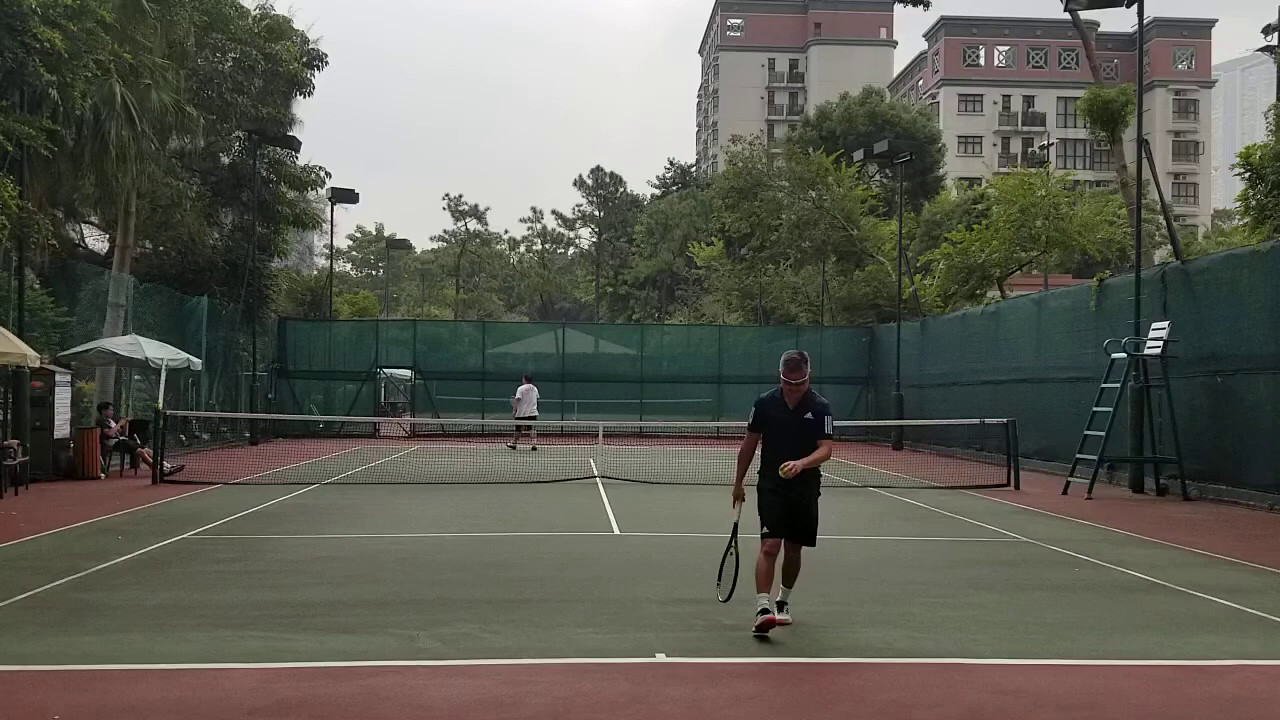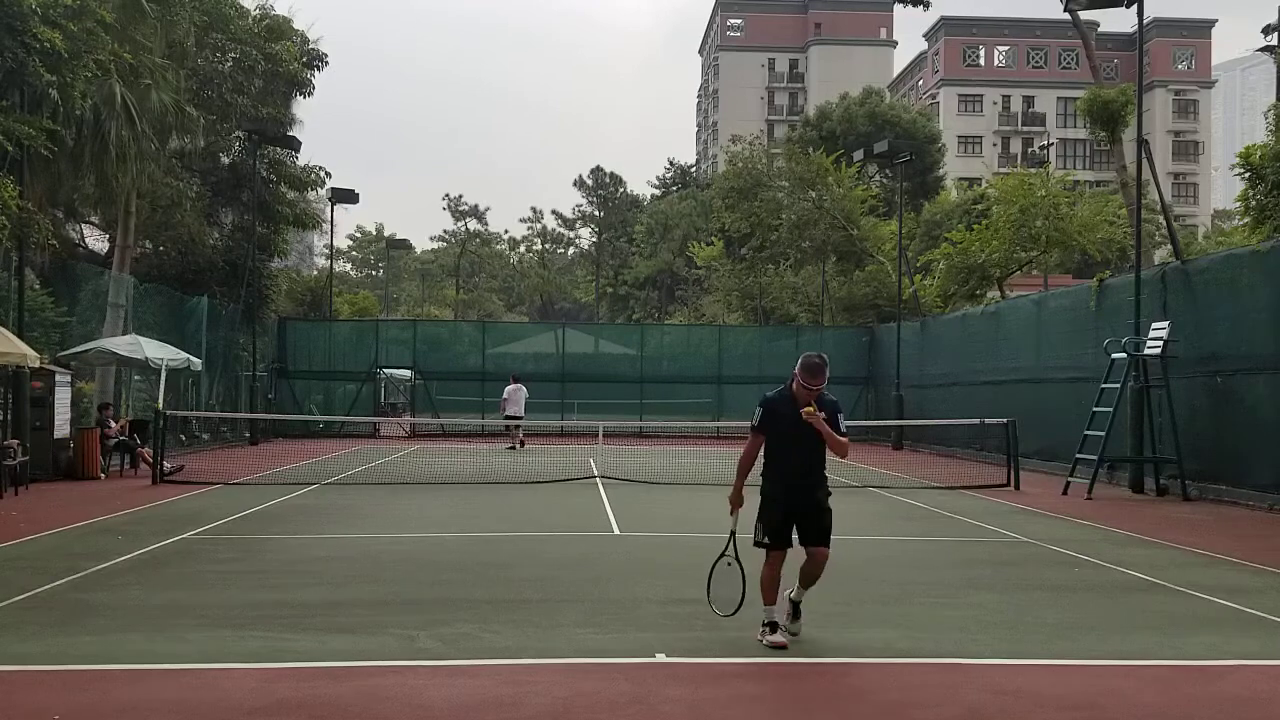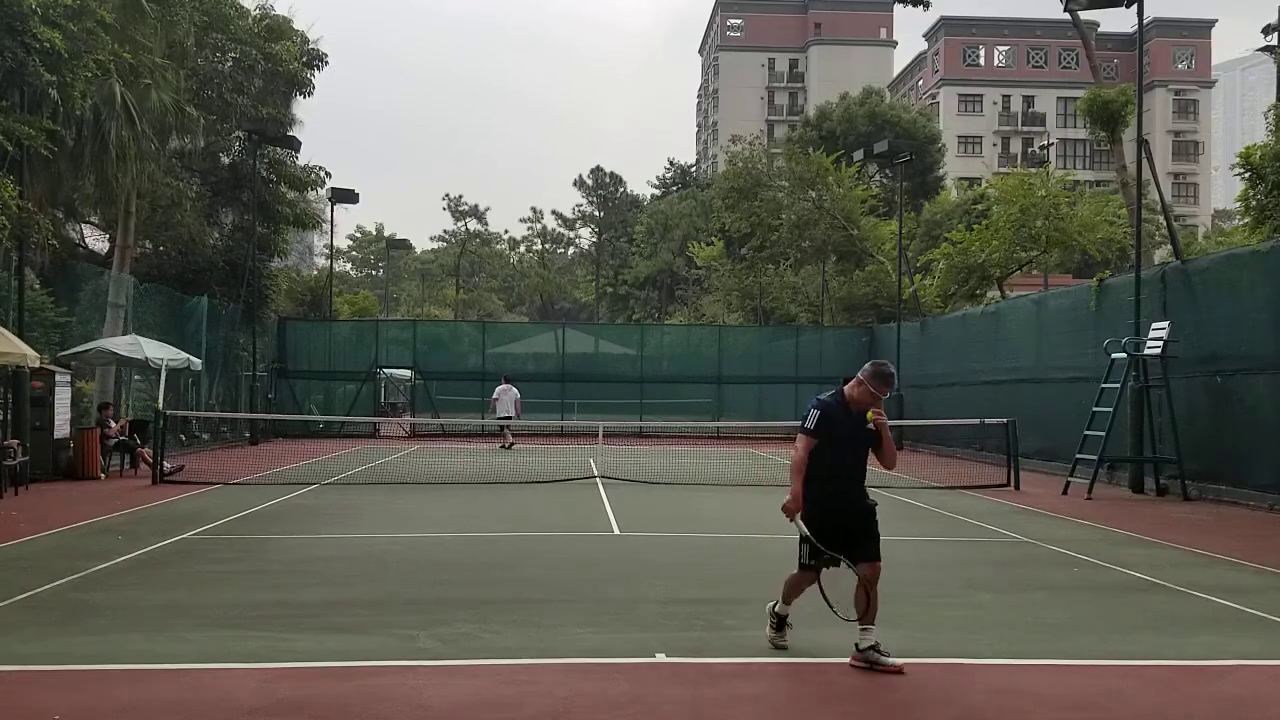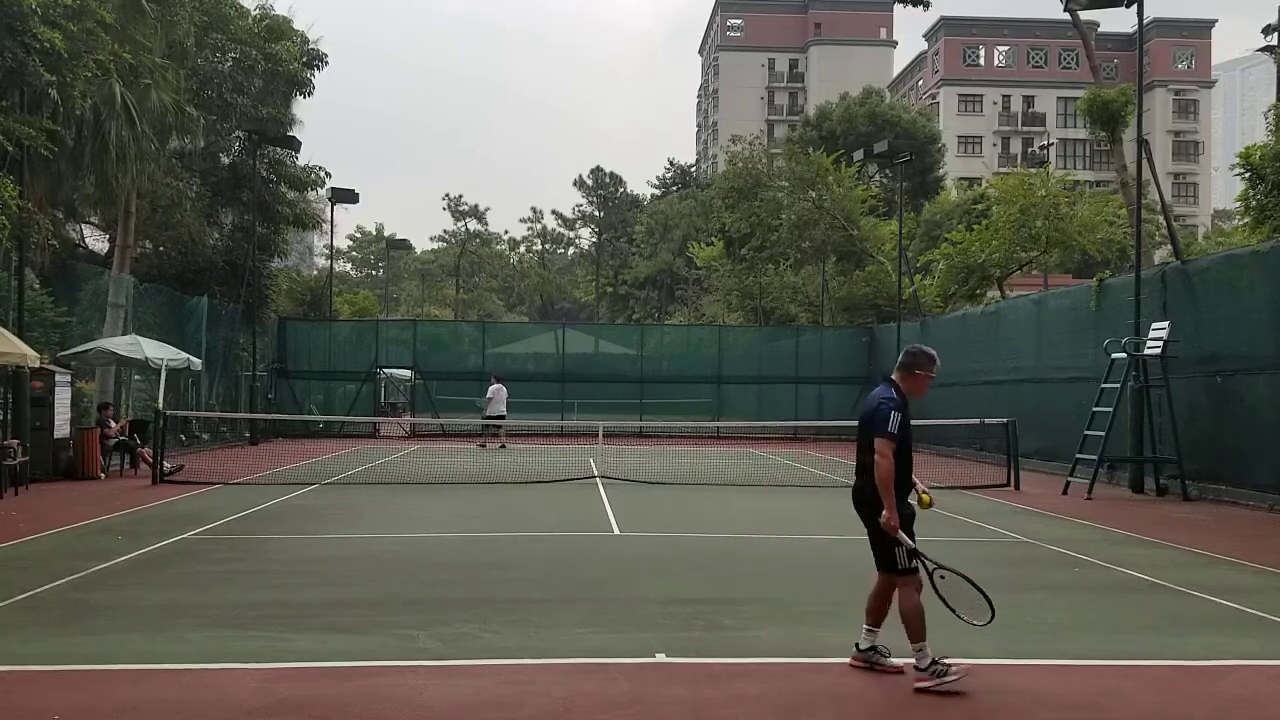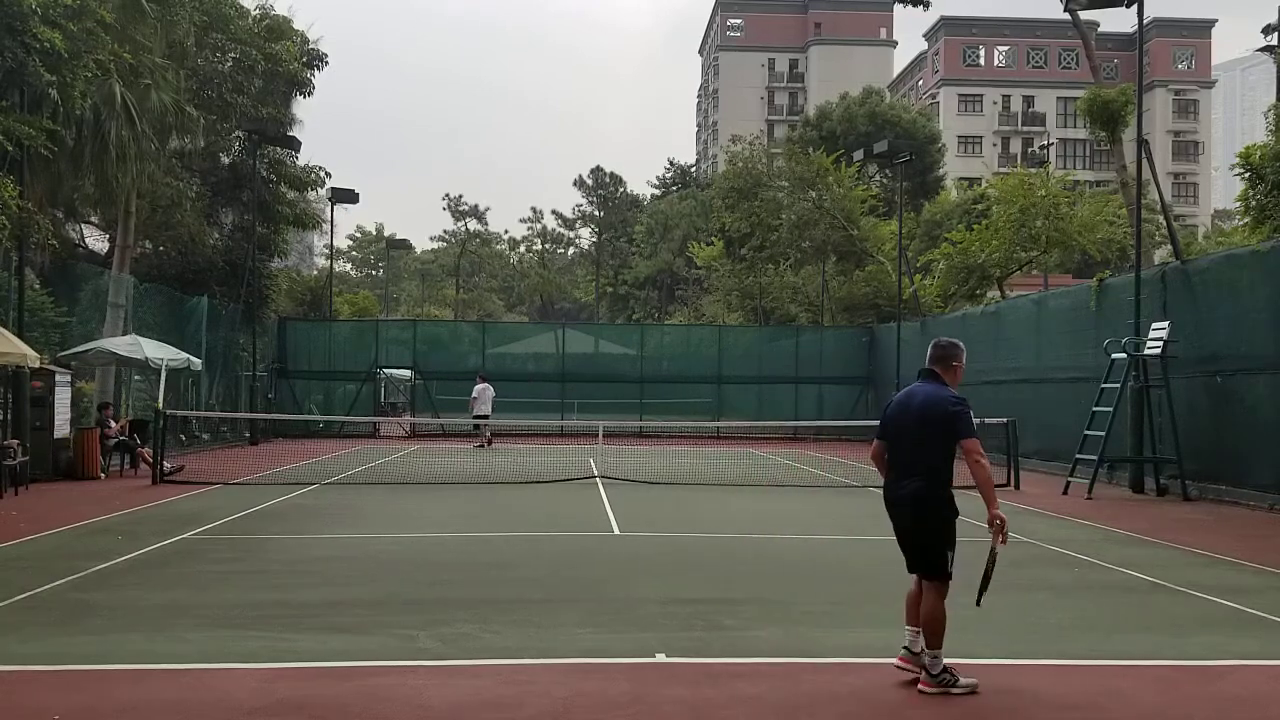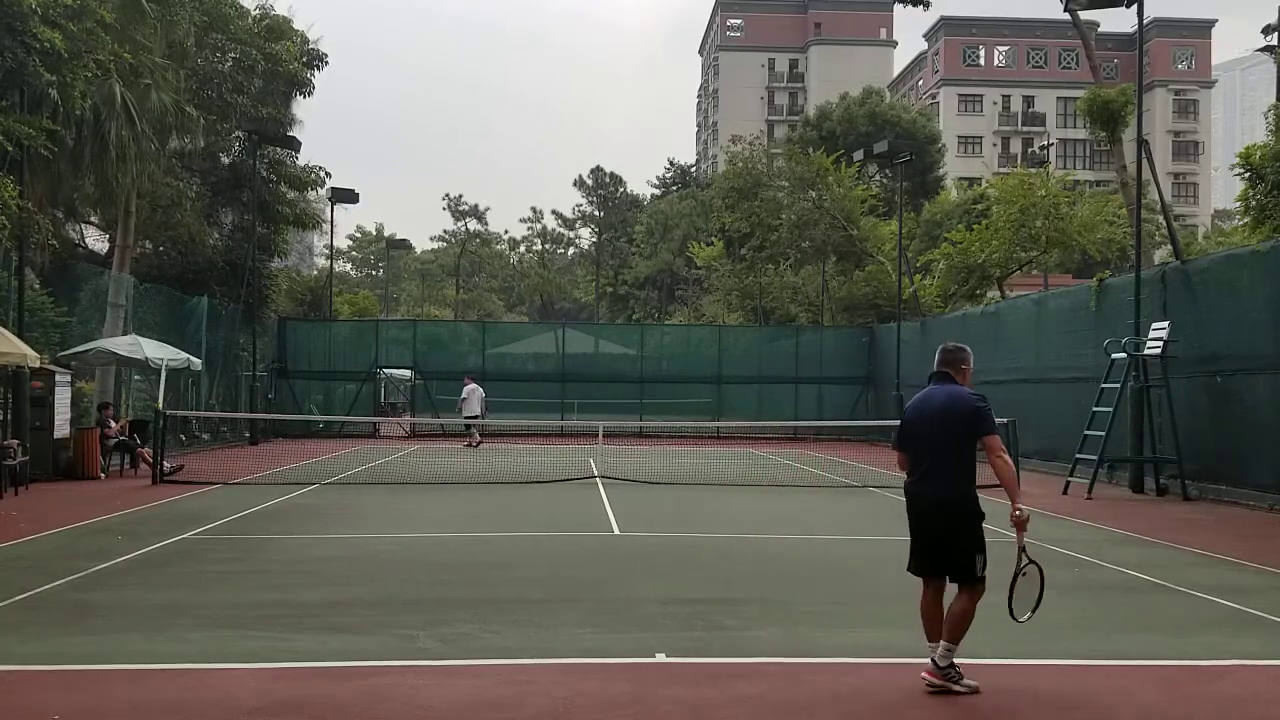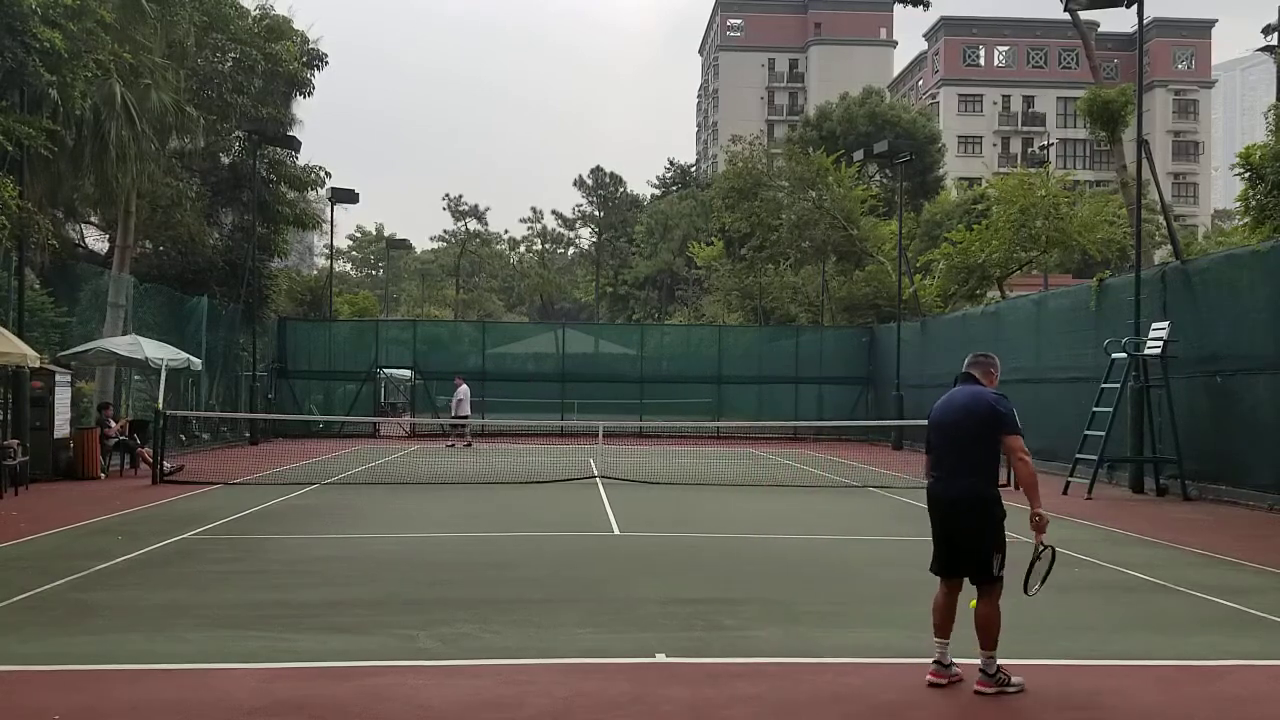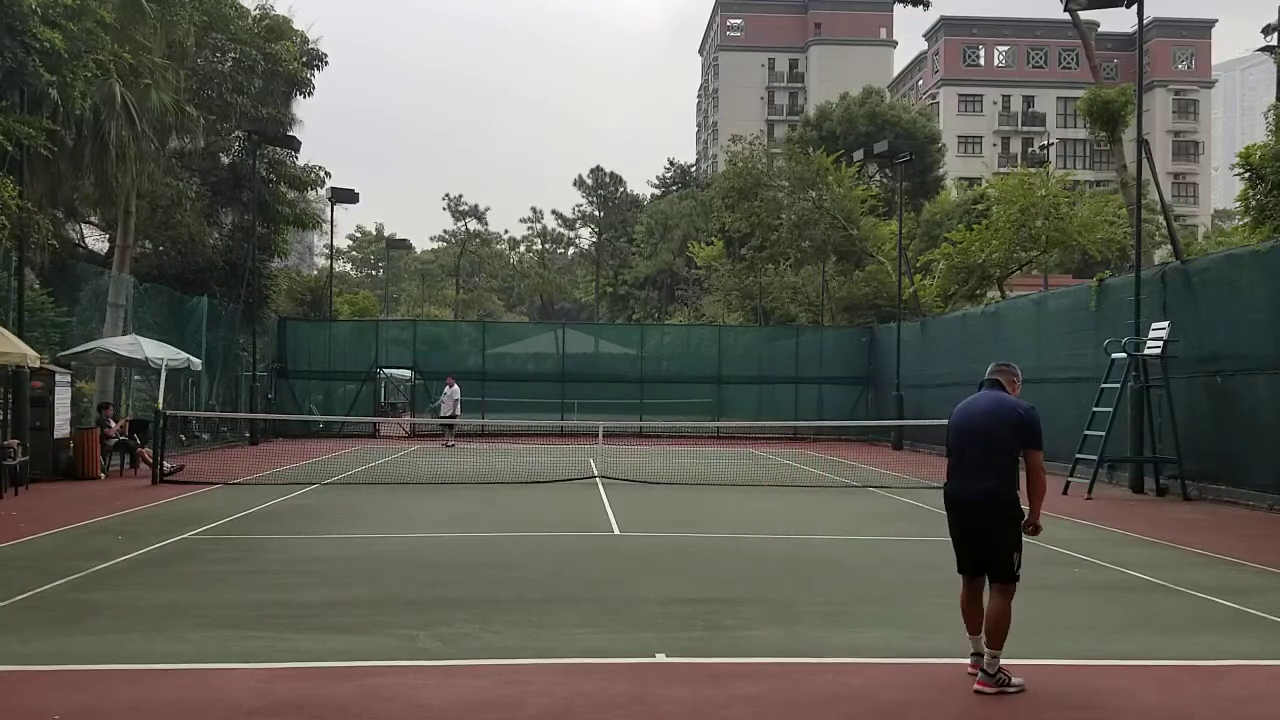
dt=0.4s
person 1, frame 1
left shoulder: (820, 407)
right shoulder: (765, 403)
left elbow: (826, 449)
right elbow: (749, 444)
left wrist: (800, 464)
right wrist: (739, 482)
left hip: (805, 490)
right hip: (771, 487)
left knee: (793, 548)
right knee: (770, 546)
left ankle: (783, 601)
right ankle: (763, 611)
person 1, frame 2
left shoulder: (829, 406)
right shoulder: (771, 402)
left elbow: (843, 450)
right elbow: (752, 447)
left wrist: (822, 427)
right wrist: (737, 487)
left hip: (814, 493)
right hip: (777, 493)
left knee: (819, 555)
right knee: (775, 555)
left ankle: (795, 597)
right ankle: (770, 623)
person 1, frame 3
left shoulder: (871, 416)
right shoulder: (824, 406)
left elbow: (889, 463)
right elbow: (801, 450)
left wrist: (884, 431)
right wrist: (794, 494)
left hip: (856, 504)
right hip: (821, 504)
left knee: (870, 570)
right knee: (810, 572)
left ankle: (865, 645)
right ankle: (779, 613)
person 1, frame 4
left shoulder: (884, 399)
right shoulder: (891, 404)
right elbow: (883, 457)
left wrist: (913, 483)
right wrist: (890, 508)
left hip: (874, 498)
right hip: (881, 502)
left knee: (890, 575)
right knee: (910, 580)
left ankle: (866, 648)
right ankle: (926, 667)
person 1, frame 5
left shoulder: (898, 399)
right shoulder: (952, 403)
left elbow: (876, 453)
right elbow: (976, 458)
right wrist: (993, 508)
left hip: (897, 500)
right hip: (931, 502)
left knee: (922, 577)
right knee: (935, 586)
left ankle: (912, 650)
right ankle: (934, 672)
person 1, frame 6
left shoulder: (914, 404)
right shoulder: (972, 402)
left elbow: (902, 462)
right elbow: (998, 455)
right wrist: (1016, 503)
left hip: (919, 503)
right hip: (957, 505)
left knee: (932, 584)
right knee: (971, 587)
left ankle: (939, 663)
right ankle: (942, 662)
person 1, frame 7
left shoulder: (939, 405)
right shoulder: (995, 402)
right elbow: (1019, 458)
right wrist: (1036, 507)
left hip: (940, 503)
right hip: (978, 504)
left knee: (948, 583)
right knee: (988, 589)
left ankle: (940, 663)
right ankle: (989, 673)
person 1, frame 8
left shoulder: (960, 409)
right shoulder: (1023, 411)
right elbow: (1036, 473)
right wrist: (1034, 514)
left hip: (957, 502)
right hip: (996, 503)
left knee: (971, 581)
right knee: (1002, 587)
left ankle: (978, 655)
right ankle: (990, 672)
